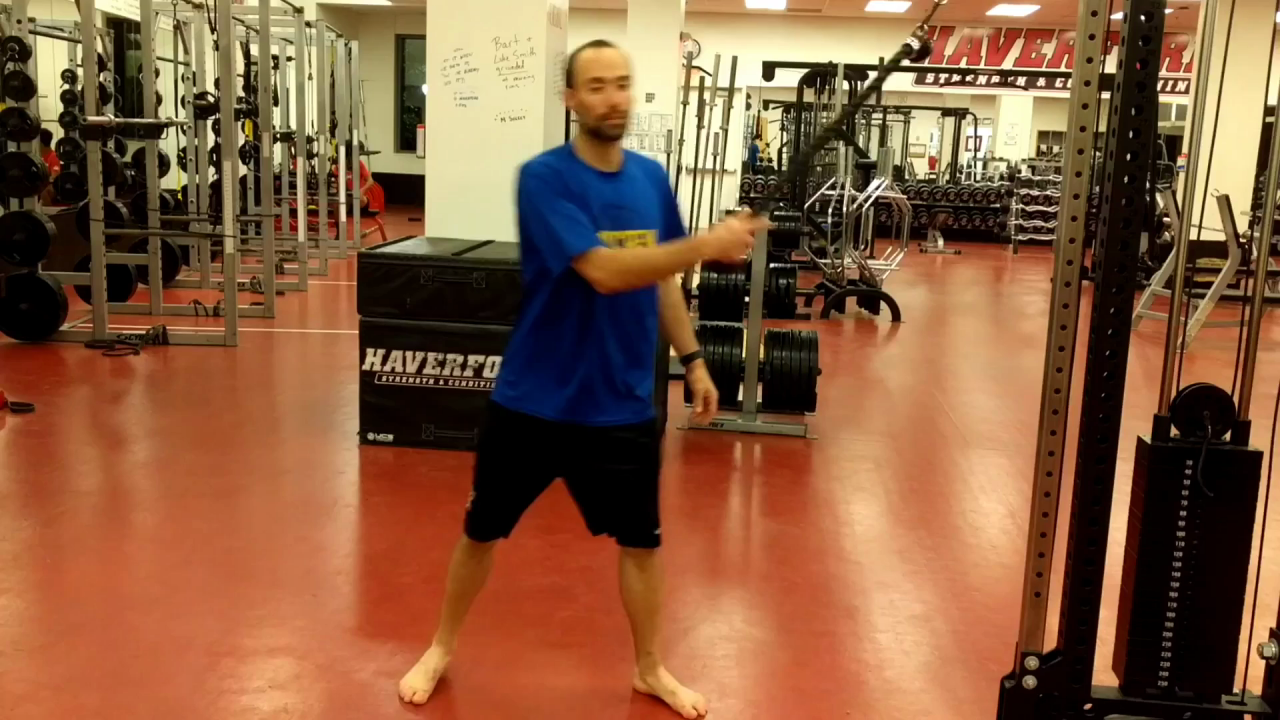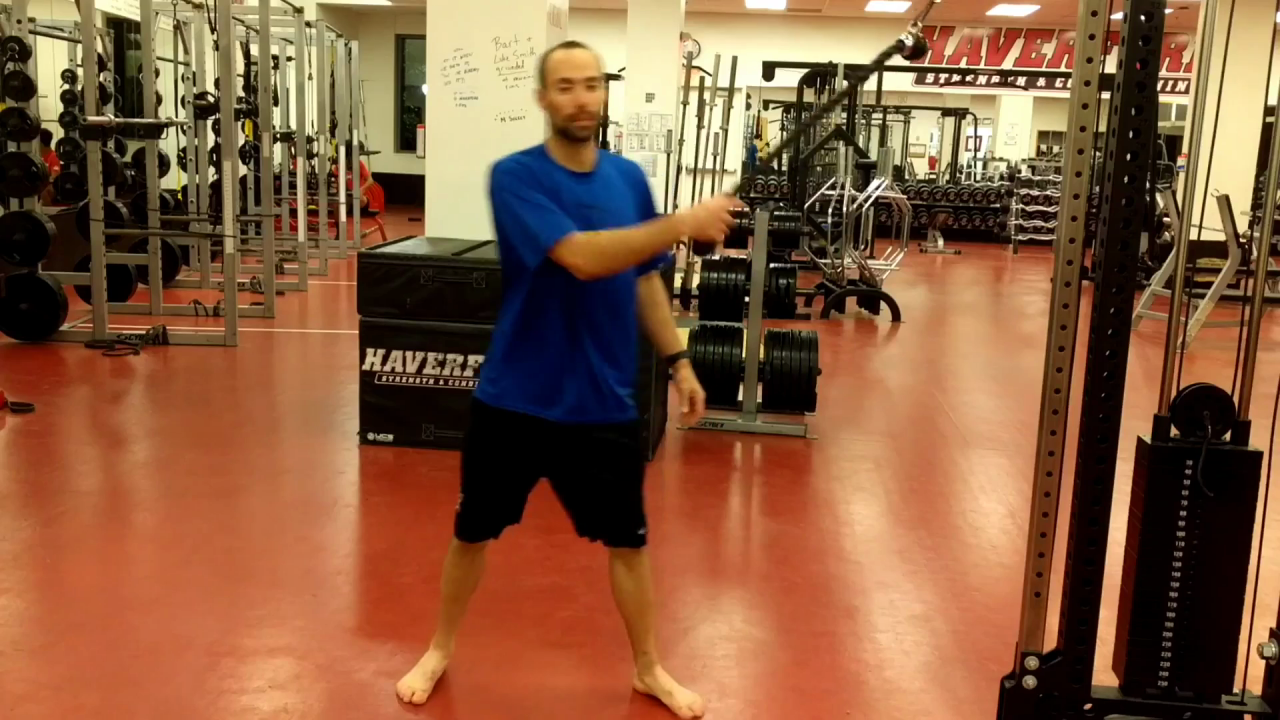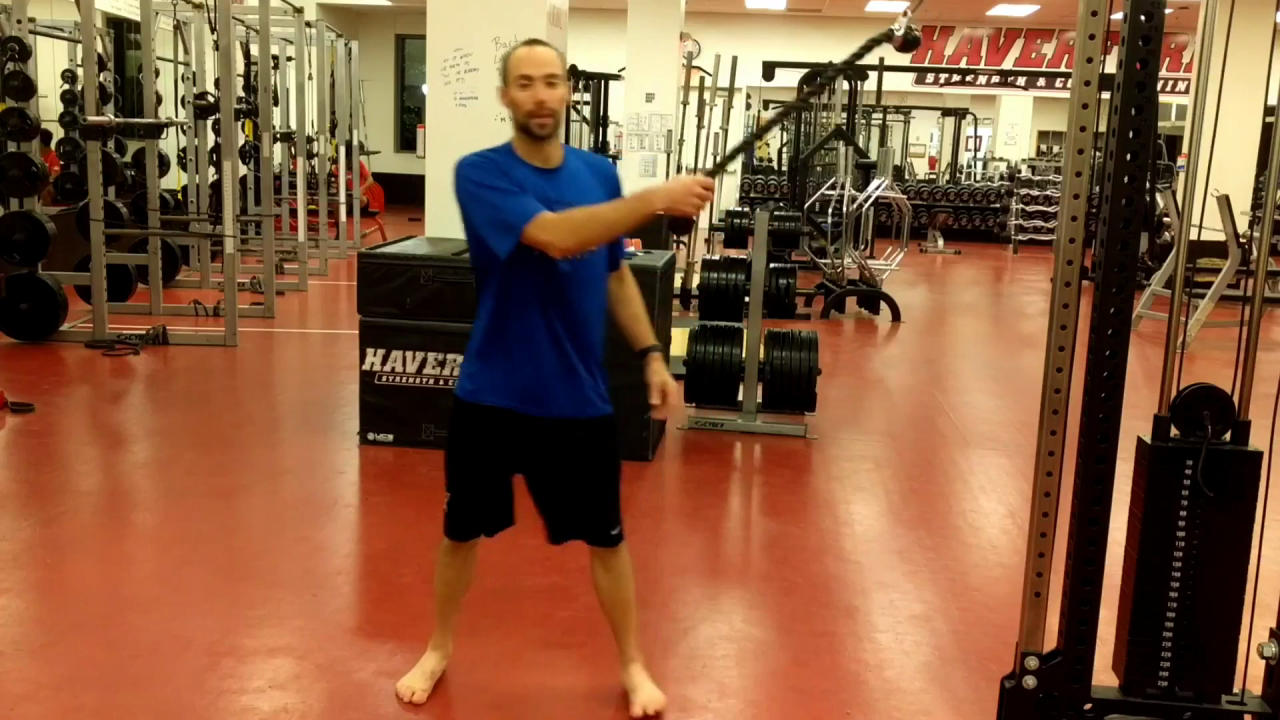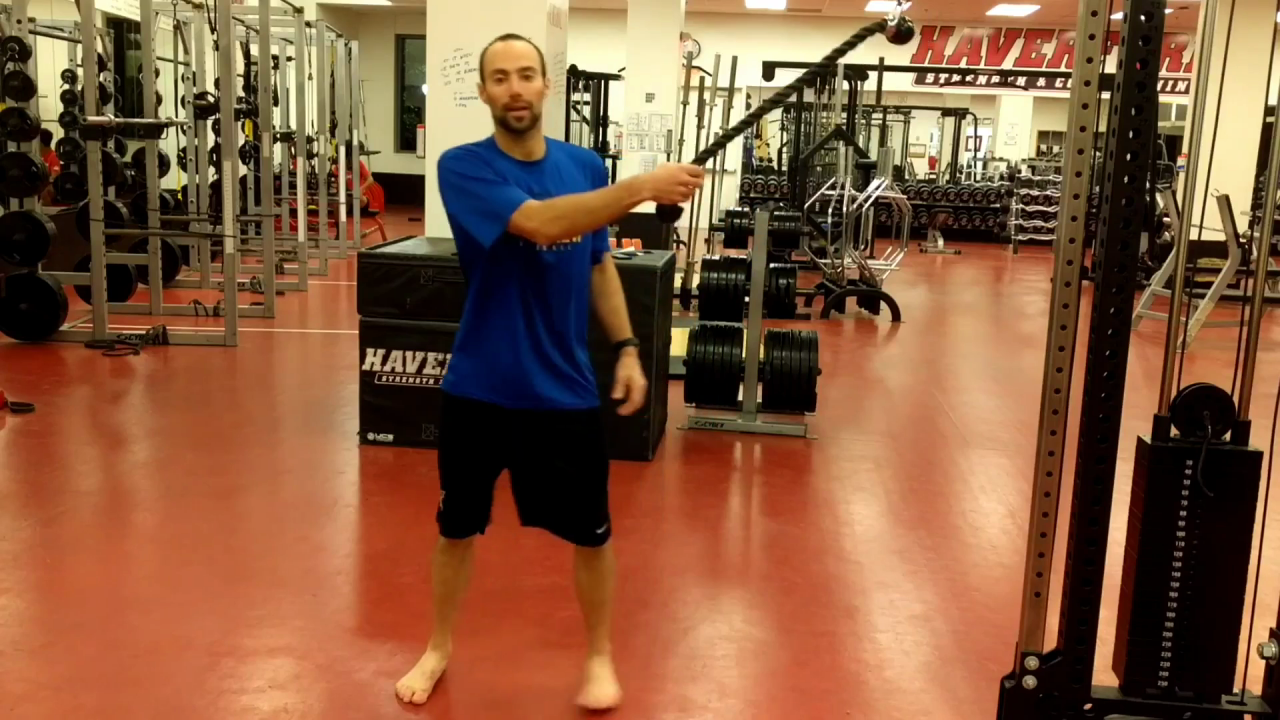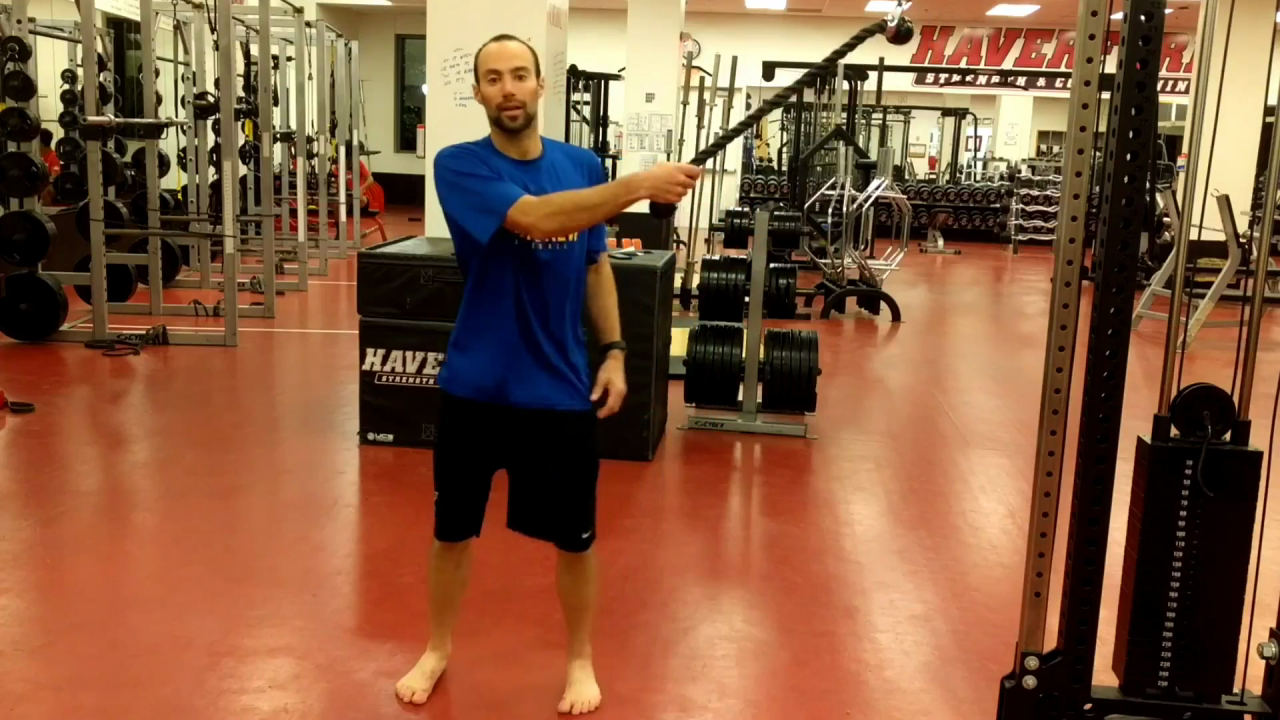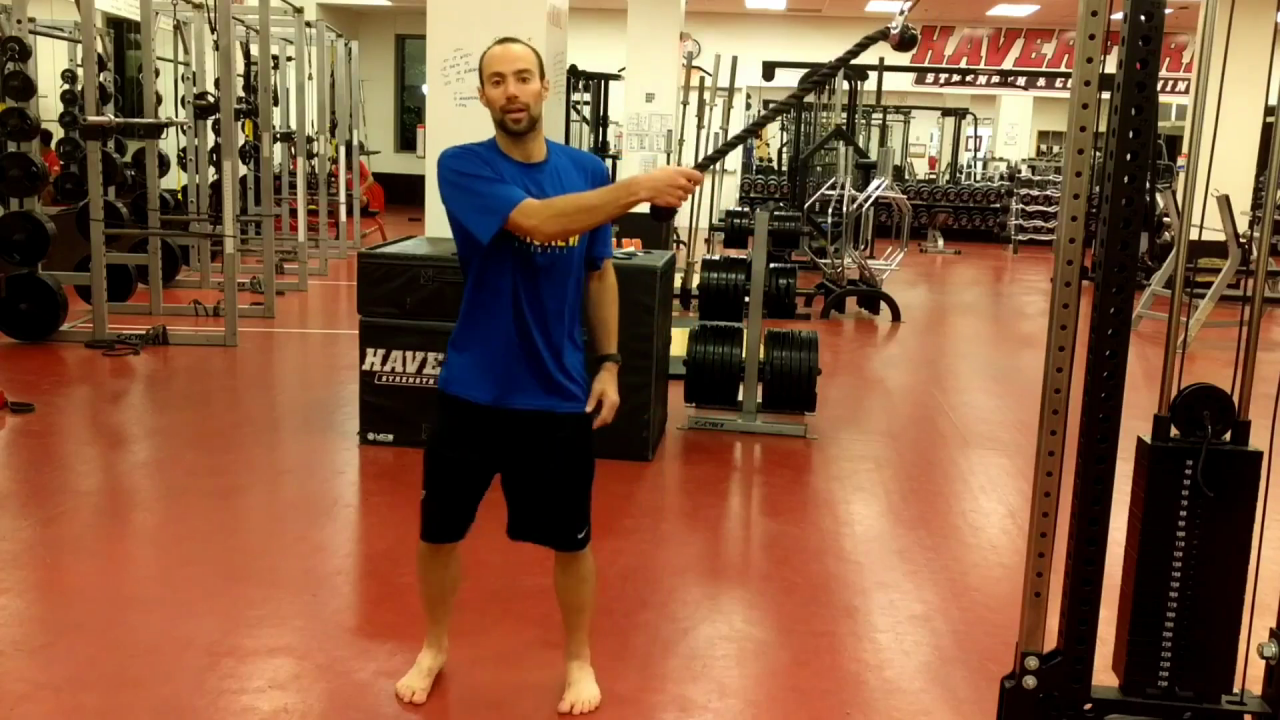
dt=0.1s
person 1, frame 1
left shoulder: (653, 179)
right shoulder: (542, 178)
right elbow: (602, 271)
left wrist: (693, 360)
right wrist: (707, 245)
left hip: (621, 404)
right hip: (531, 398)
left knee: (641, 539)
right knee: (482, 532)
right ankle: (441, 650)
person 1, frame 2
left shoulder: (630, 179)
right shoulder: (515, 176)
left elbow: (646, 276)
right elbow: (579, 257)
left wrist: (679, 360)
right wrist: (683, 223)
left hip: (602, 402)
right hip: (513, 397)
left knee: (627, 538)
right knee: (473, 533)
right ankle: (439, 651)
person 1, frame 3
left shoulder: (600, 174)
right shoulder: (480, 174)
left elbow: (616, 274)
right elbow: (552, 235)
left wrist: (651, 355)
right wrist: (658, 200)
left hip: (581, 397)
right hip: (492, 394)
left knee: (605, 536)
right knee: (462, 530)
left ankle: (631, 664)
right ankle: (439, 650)
person 1, frame 4
left shoulder: (584, 166)
right shoulder: (463, 168)
right elbow: (539, 223)
left wrist: (627, 349)
right wrist: (642, 187)
left hip: (564, 391)
right hip: (480, 389)
left knee: (591, 534)
right knee: (455, 528)
left ankle: (598, 655)
right ankle: (438, 650)
person 1, frame 5
left shoulder: (582, 165)
right shoulder: (459, 166)
right elbow: (535, 218)
left wrist: (613, 351)
right wrist: (640, 184)
left hip: (561, 391)
right hip: (474, 388)
left knee: (574, 537)
right knee: (452, 530)
left ankle: (580, 658)
right ankle: (437, 650)
person 1, frame 6
left shoulder: (586, 169)
right shoulder: (463, 166)
left elbow: (598, 273)
right elbow: (536, 220)
left wrist: (609, 362)
right wrist: (641, 188)
left hip: (557, 395)
right hip: (472, 391)
left knee: (570, 539)
right knee: (438, 530)
left ankle: (579, 659)
right ankle: (434, 648)
